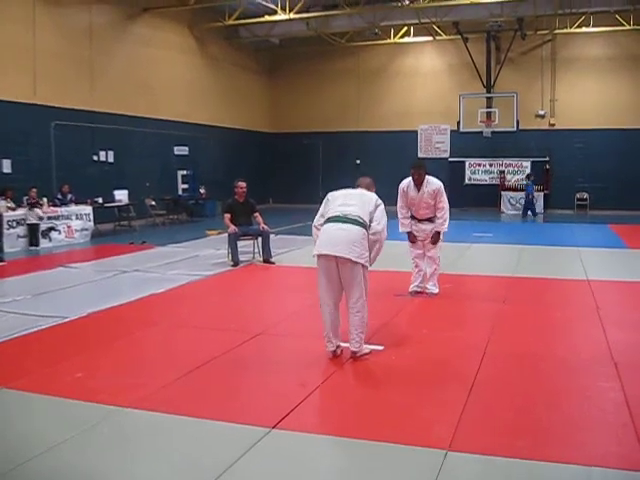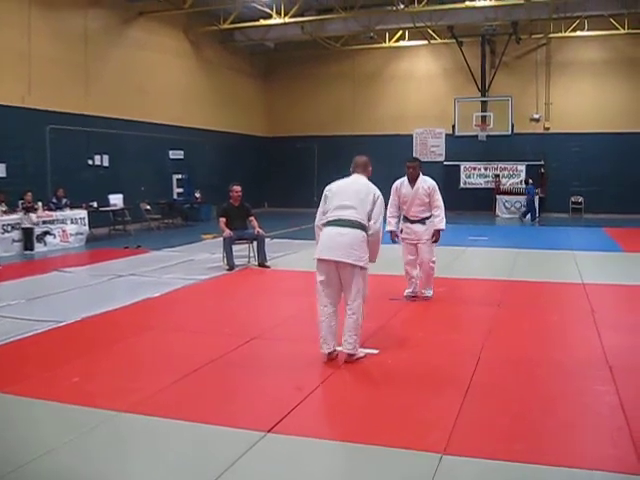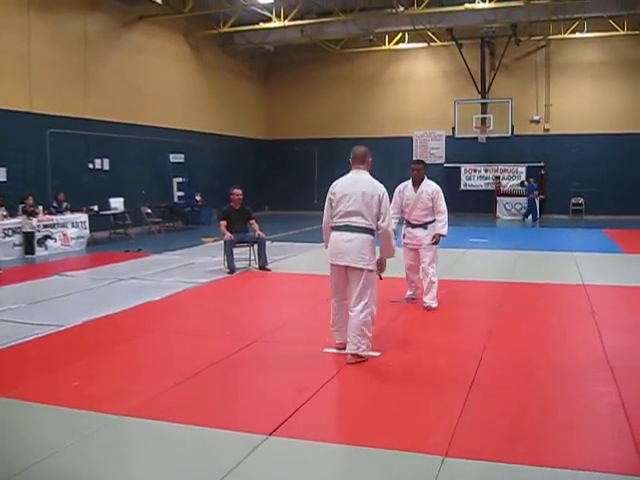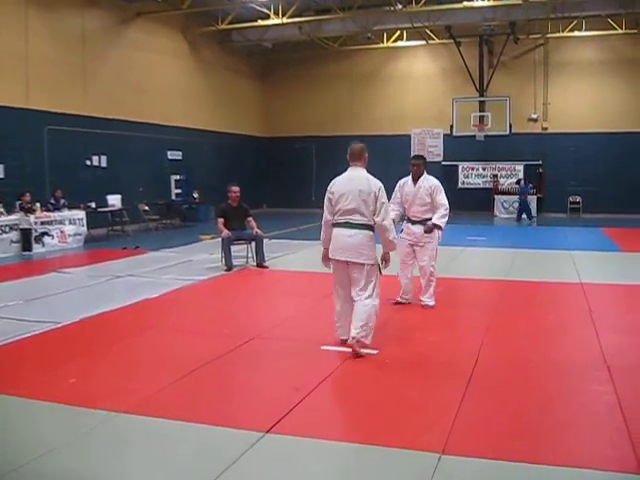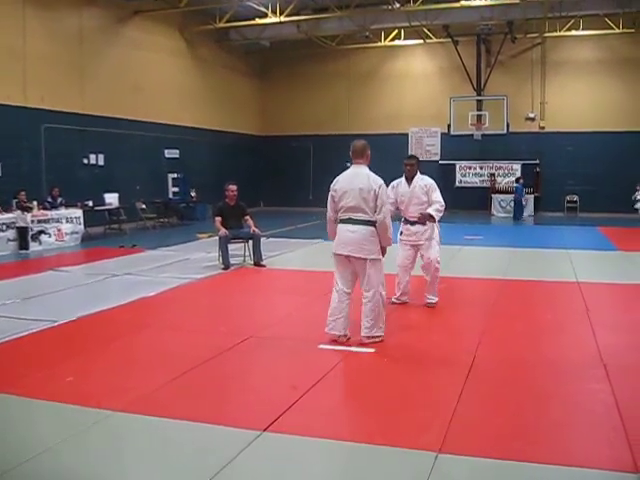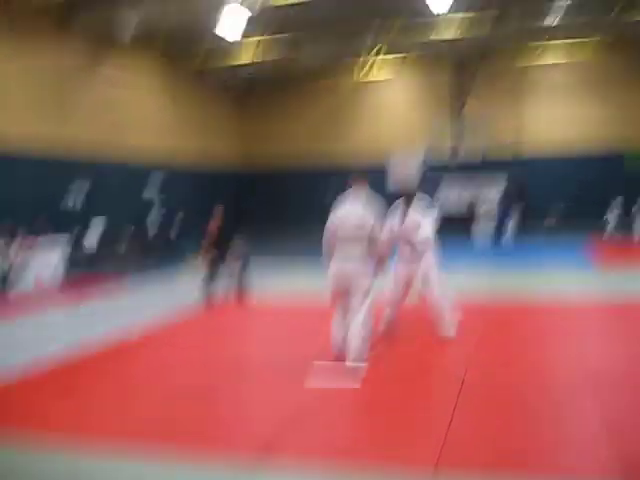
dt=0.3s
person 1, frame 1
left shoulder: (334, 194)
right shoulder: (375, 200)
left elbow: (317, 224)
right elbow: (378, 232)
left wrist: (322, 248)
right wrist: (367, 259)
left hip: (328, 237)
right hip: (354, 240)
left knee: (328, 298)
right knee: (356, 300)
left ankle: (333, 347)
right ankle: (356, 347)
person 1, frame 2
left shoulder: (332, 186)
right shoulder: (373, 191)
left elbow: (319, 221)
right elbow: (375, 229)
right wrist: (369, 258)
left hip: (328, 241)
right hip: (354, 243)
left knee: (326, 299)
right knee: (354, 300)
left ankle: (328, 348)
right ankle: (351, 350)
person 1, frame 3
left shoulder: (336, 185)
right shoulder: (377, 188)
left elbow: (326, 221)
right elbow: (385, 226)
right wrist: (384, 255)
left hip: (338, 243)
right hip: (362, 245)
left knee: (339, 297)
right knee: (361, 301)
left ankle: (340, 339)
right ankle: (356, 350)
person 1, frame 4
left shoulder: (335, 183)
right shoulder: (374, 184)
left elbow: (327, 219)
right elbow: (382, 220)
left wrist: (325, 246)
right wrist: (387, 248)
left hip: (339, 239)
right hip: (362, 241)
left knee: (342, 293)
right knee: (366, 294)
left ankle: (344, 334)
right ankle: (357, 337)
person 1, frame 5
left shoulder: (338, 180)
right shoulder: (376, 181)
left elbow: (331, 215)
right elbow: (383, 217)
left wrist: (335, 238)
right wrist: (384, 242)
left hip: (344, 236)
right hip: (367, 237)
left knee: (341, 288)
right knee: (372, 289)
left ankle: (338, 331)
right ankle: (370, 333)
person 1, frame 6
left shoulder: (336, 214)
right shoulder: (369, 213)
left elbow: (328, 244)
right elbow: (376, 245)
right wrist: (377, 262)
left hip: (338, 266)
right hip: (359, 267)
left knee: (340, 310)
right knee: (359, 314)
left ankle: (340, 348)
right ankle: (355, 358)
person 2, frame 1
left shoulder: (436, 185)
right shoulder: (404, 186)
left elbow: (442, 209)
right elbow: (402, 210)
left wrist: (438, 231)
right wrist: (408, 231)
left hip: (432, 225)
right hip: (415, 224)
left knee: (432, 257)
right knee: (416, 257)
left ankle: (431, 287)
right ankle: (416, 286)
person 2, frame 2
left shoulder: (430, 184)
right shoulder: (398, 185)
left elbow: (438, 207)
right elbow: (393, 208)
left wrist: (437, 228)
right wrist: (392, 229)
left hip: (425, 227)
right hip: (407, 227)
left knee: (427, 261)
right knee: (409, 262)
left ankle: (426, 291)
right ankle: (411, 291)
person 2, frame 3
left shoulder: (433, 188)
right shoulder: (402, 188)
left elbow: (441, 212)
right elbow: (395, 210)
left wrist: (439, 232)
right wrist: (391, 228)
left hip: (428, 232)
right hip: (409, 231)
left knee: (428, 267)
right knee: (410, 266)
left ankle: (430, 300)
right ankle: (412, 293)
person 2, frame 4
left shoulder: (433, 184)
right shoulder: (402, 183)
left elbow: (443, 207)
right elbow: (396, 205)
left wrist: (434, 224)
right wrist: (391, 220)
left hip: (427, 229)
right hip: (408, 228)
left knee: (426, 266)
right knee: (404, 263)
left ankle: (427, 299)
right ankle: (404, 296)
person 2, frame 5
left shoulder: (428, 183)
right shoulder: (396, 185)
left elbow: (439, 204)
right elbow: (388, 204)
left wrist: (429, 215)
left hip: (427, 228)
right hip: (407, 229)
left knee: (432, 263)
right knee: (403, 265)
left ankle: (432, 297)
right ankle: (400, 296)
person 2, frame 6
left shoulder: (423, 214)
right shoulder: (395, 215)
left elbow: (426, 233)
right elbow: (388, 235)
left wrist: (419, 241)
left hip: (425, 257)
right hip: (404, 258)
left knee: (435, 293)
right knee: (395, 293)
left ankle: (448, 327)
right ankle: (387, 325)
